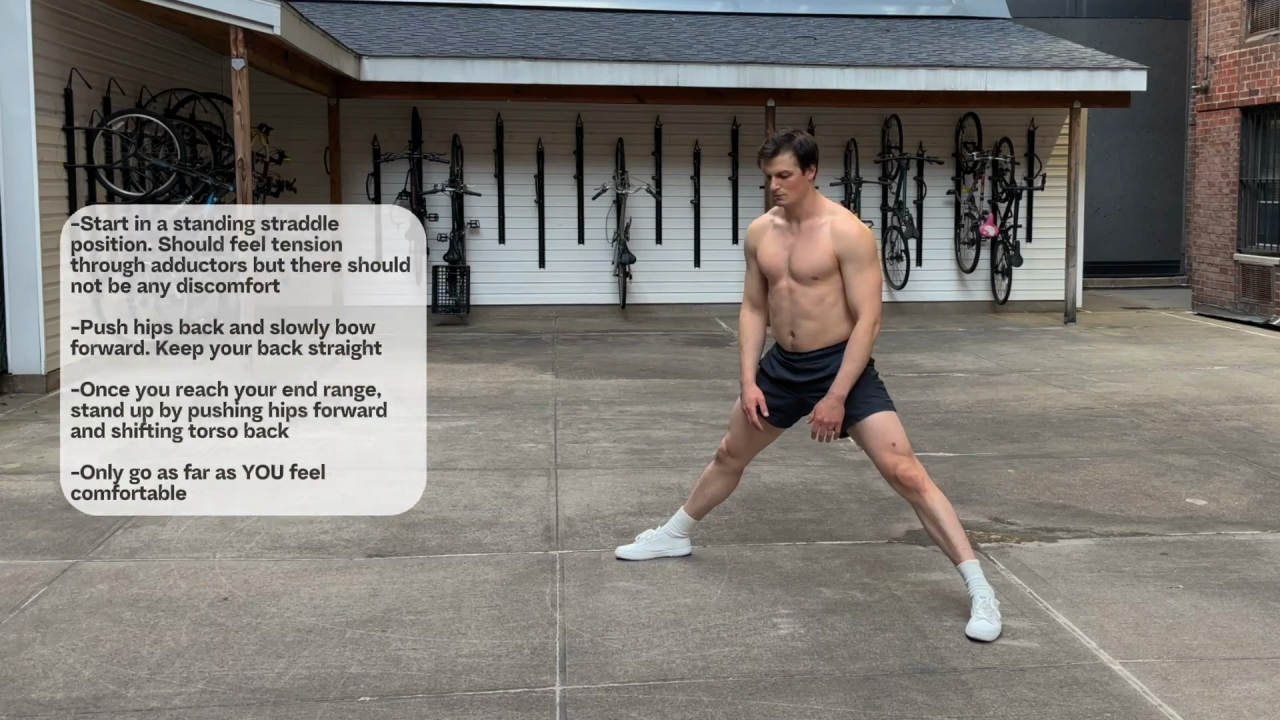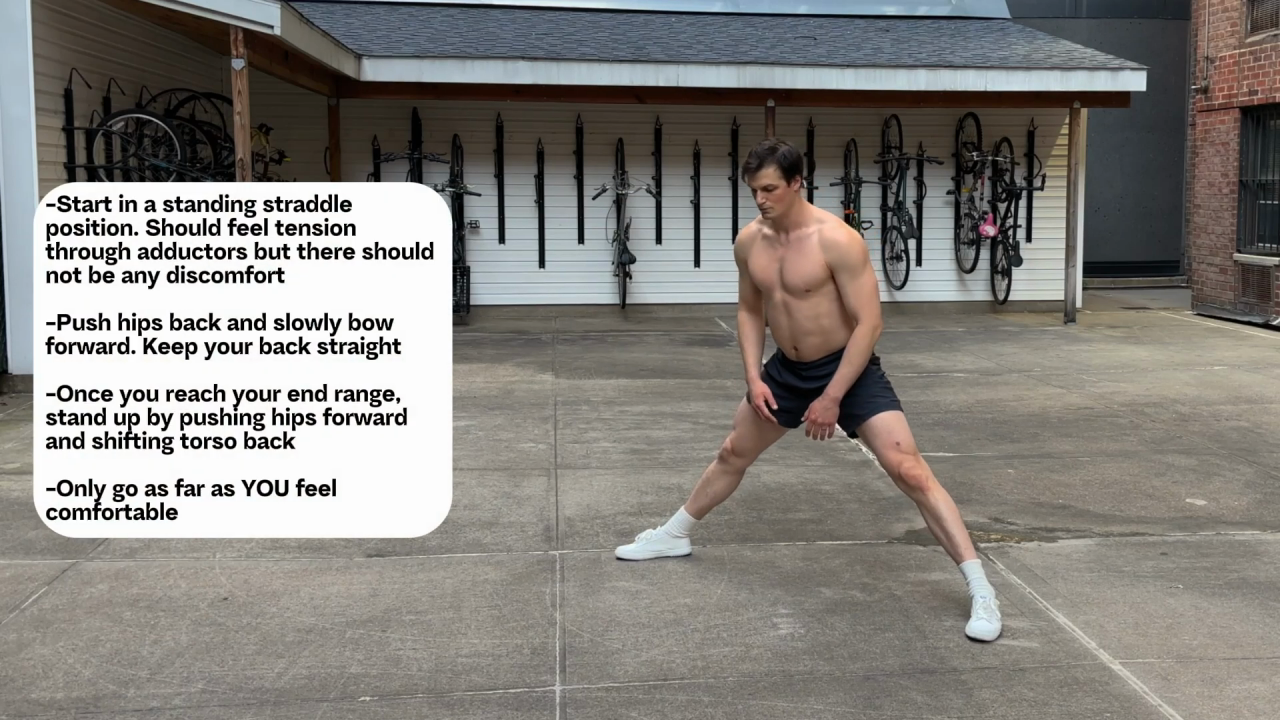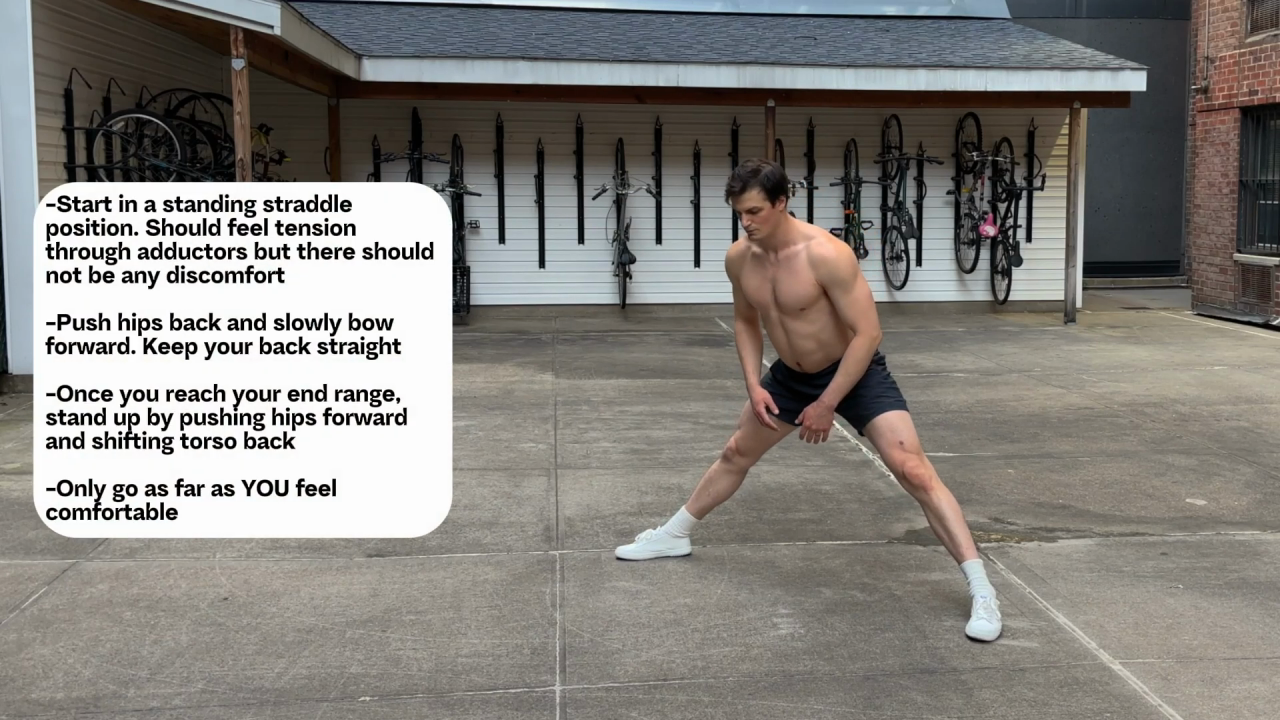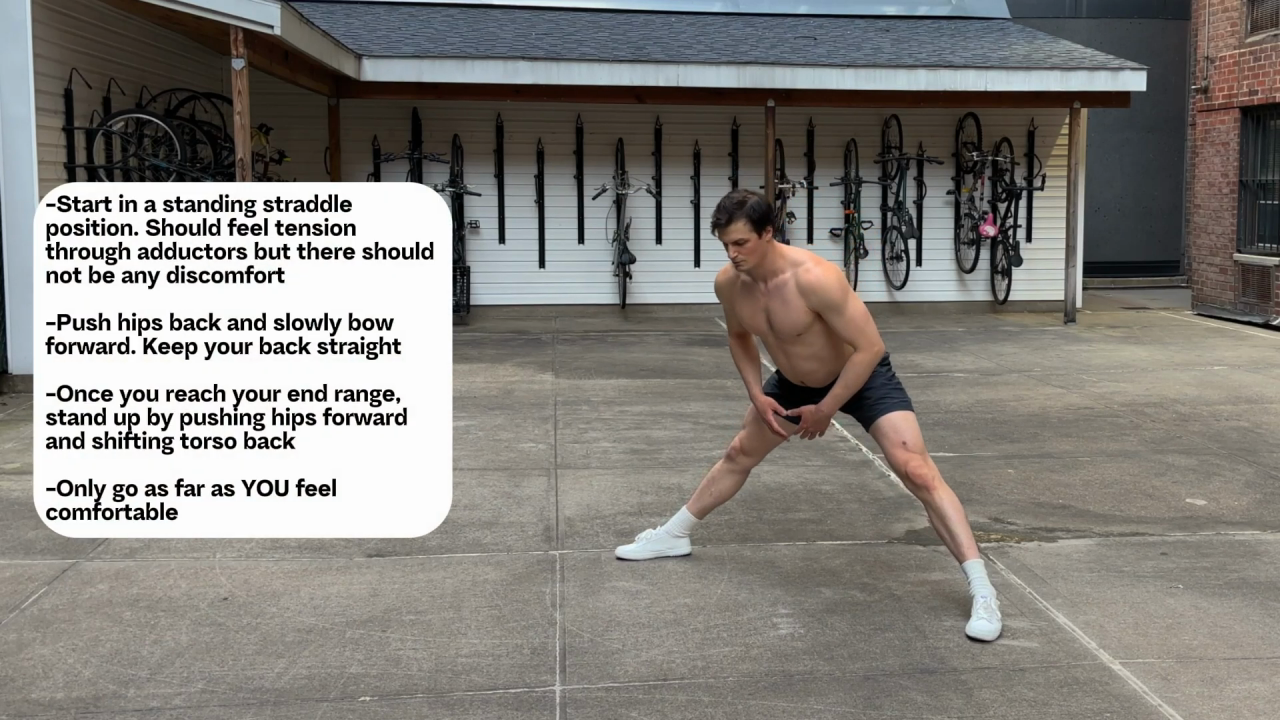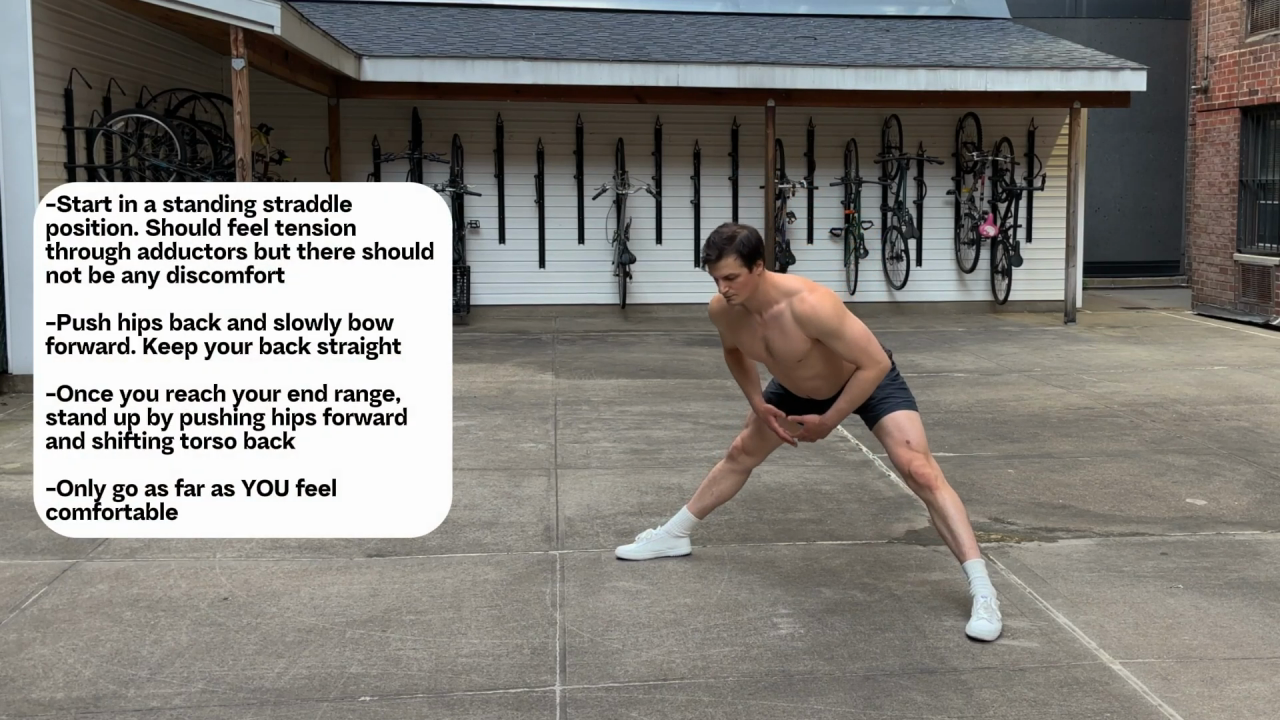
dt=0.7s
person 1, frame 1
left shoulder: (847, 232)
right shoulder: (759, 231)
left elbow: (868, 319)
right elbow: (753, 308)
left wrist: (835, 397)
right wrist: (748, 380)
left hip: (842, 365)
right hip: (782, 366)
left knee: (905, 473)
right knee: (730, 455)
left ankle: (979, 589)
right ankle: (674, 535)
person 1, frame 2
left shoulder: (837, 239)
right shoulder: (749, 241)
left elbow: (869, 323)
right elbow: (750, 310)
left wrist: (832, 398)
right wrist: (754, 378)
left hip: (850, 370)
right hip: (786, 370)
left knee: (909, 471)
right knee: (732, 455)
left ankle: (980, 589)
right ankle: (674, 536)
person 1, frame 3
left shoulder: (826, 254)
right shoulder: (738, 257)
left elbow: (868, 333)
right elbow: (746, 321)
left wrist: (826, 405)
right wrist: (754, 385)
left hip: (856, 373)
right hip: (789, 375)
left knee: (914, 471)
right knee: (736, 454)
left ankle: (982, 590)
right ankle: (674, 535)
person 1, frame 4
left shoulder: (815, 277)
right shoulder: (728, 282)
left elbow: (869, 348)
right elbow: (739, 336)
left wrist: (825, 410)
right wrist: (757, 396)
left hip: (865, 377)
right hip: (794, 382)
left knee: (917, 471)
right knee: (738, 455)
left ankle: (982, 591)
right ankle: (673, 535)
person 1, frame 5
left shoulder: (809, 304)
right shoulder: (722, 309)
left elbow: (876, 363)
right elbow: (734, 352)
left wrist: (828, 422)
right wrist: (758, 405)
left hip: (870, 379)
right hip: (797, 387)
left knee: (920, 472)
right knee: (740, 455)
left ankle: (982, 590)
right ankle: (674, 535)
